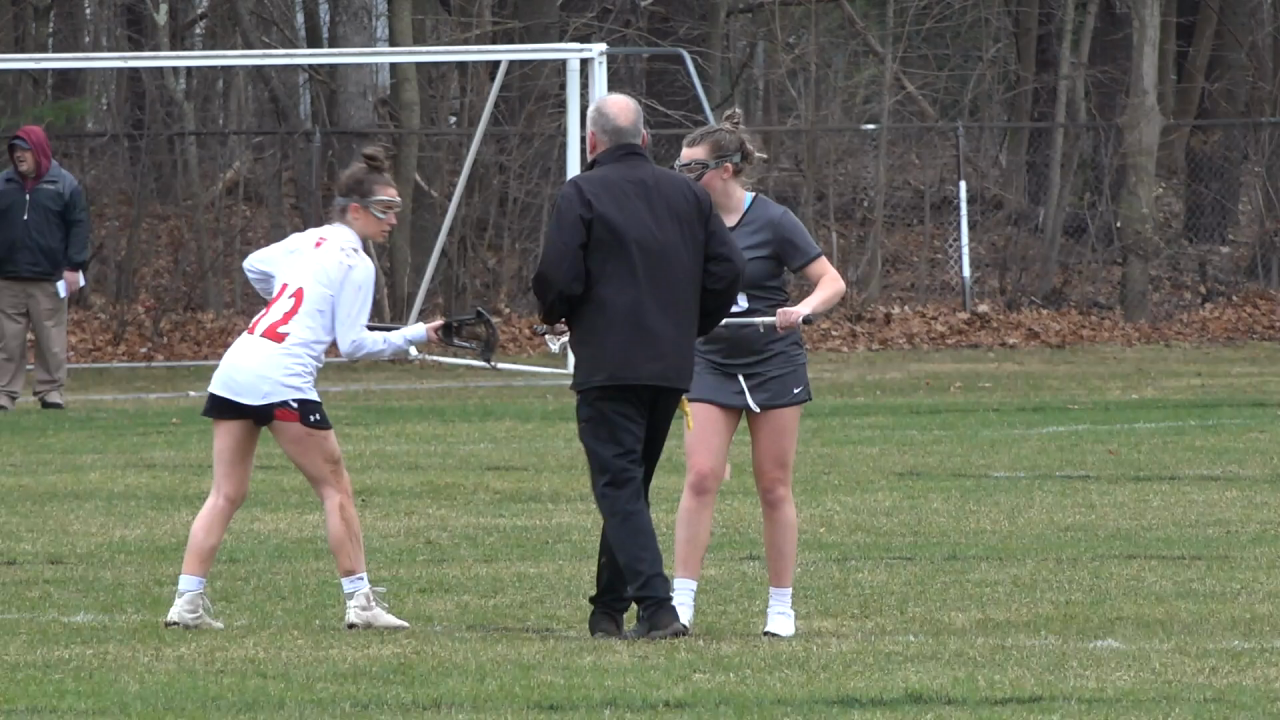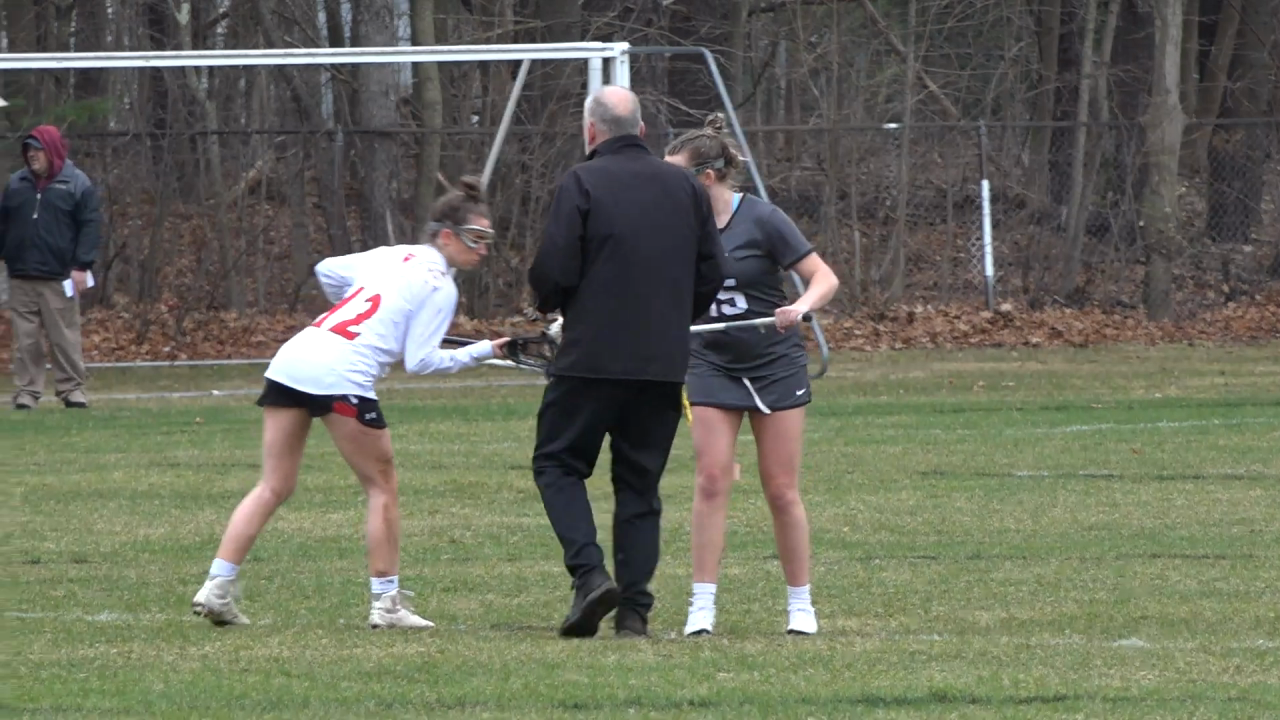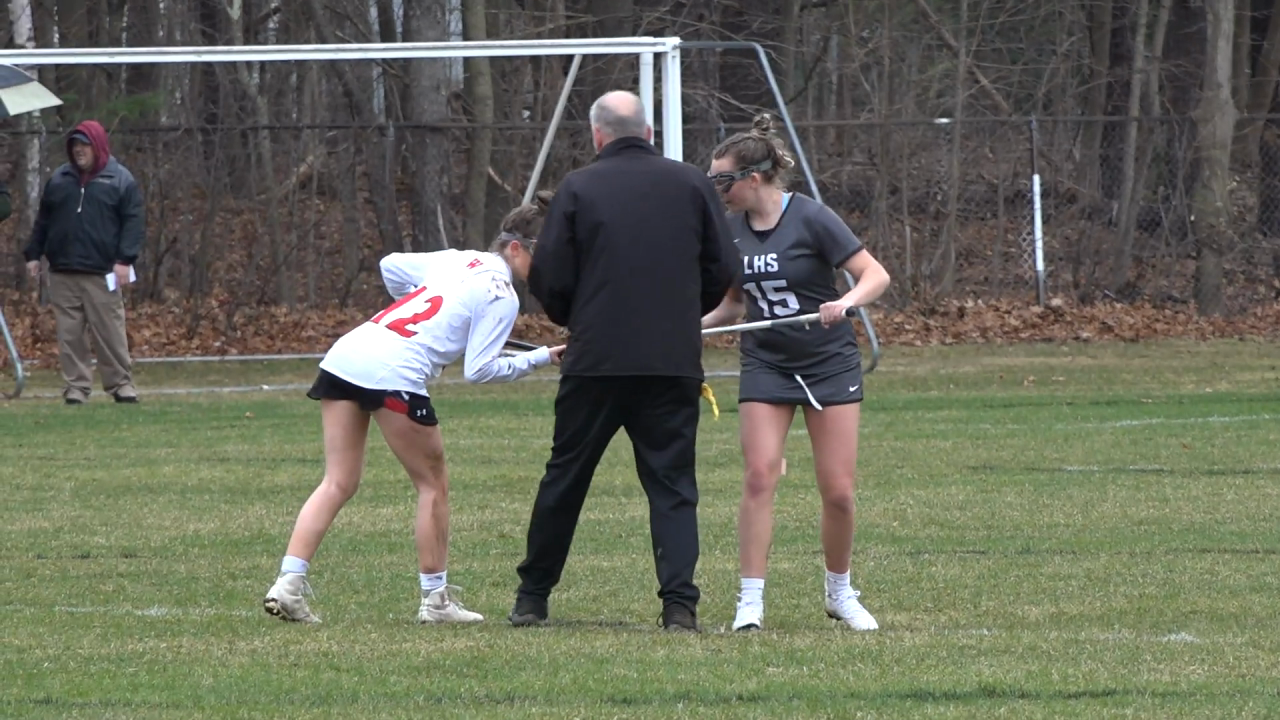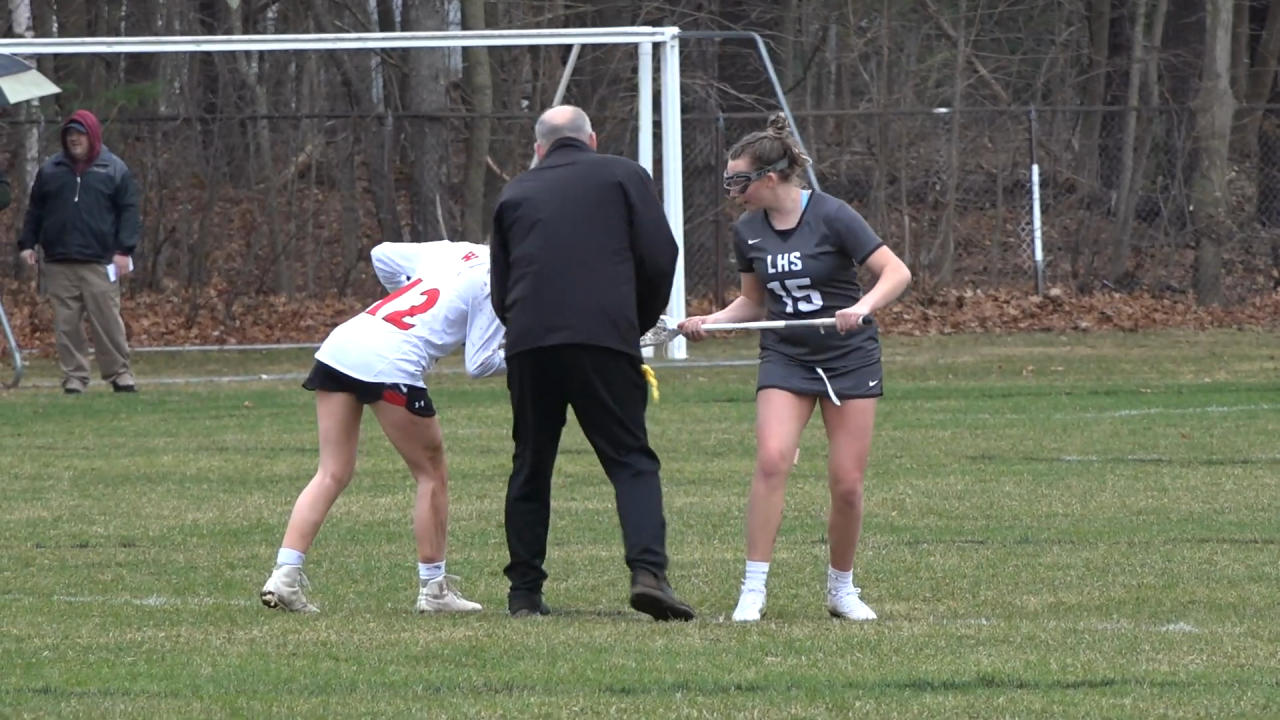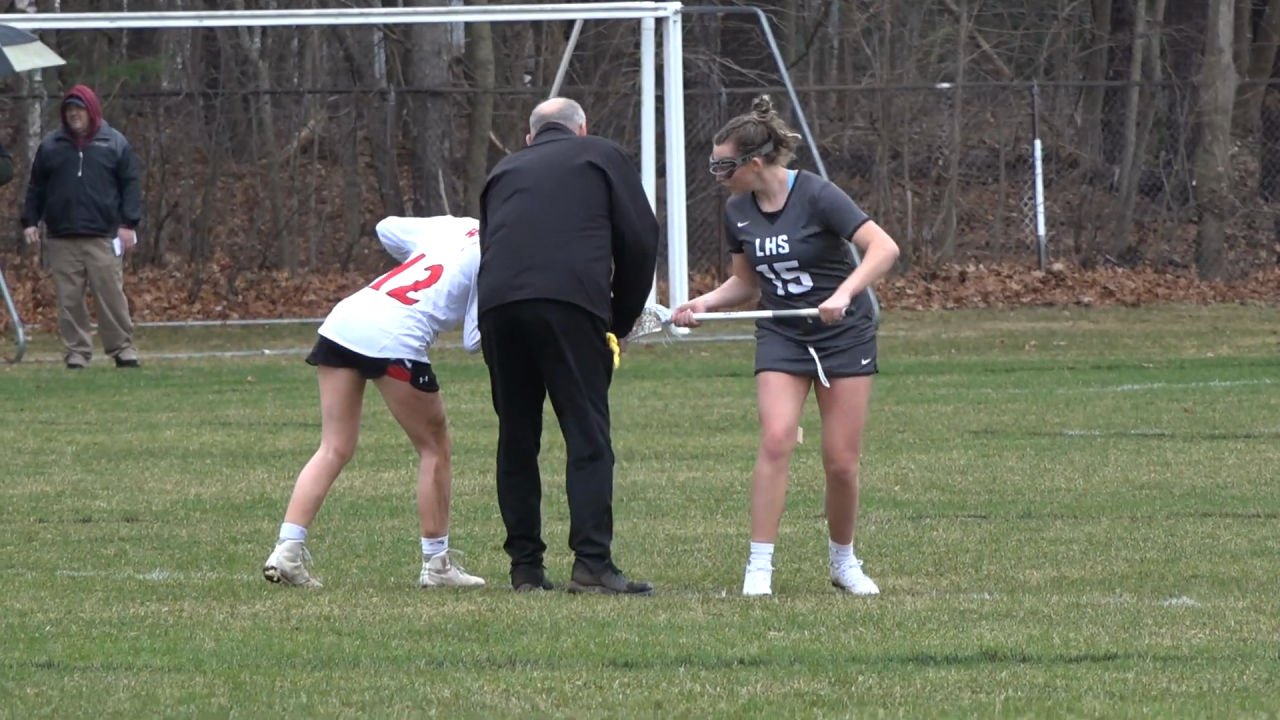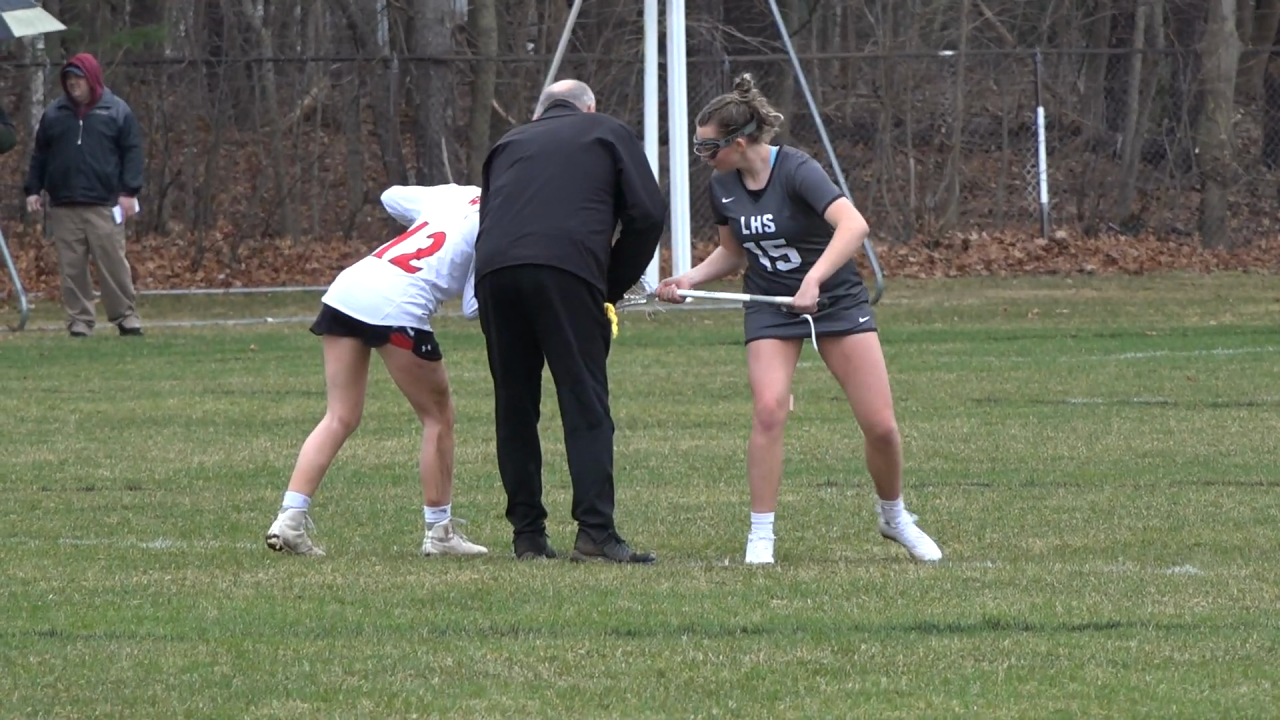
dt=0.3s
person 1, frame 1
left shoulder: (582, 191)
right shoulder: (687, 192)
left elbow: (558, 277)
right elbow: (727, 269)
left wrist: (552, 314)
left hip: (608, 367)
right hip: (669, 368)
left knee: (618, 487)
right knee: (631, 488)
person 1, frame 2
left shoulder: (581, 183)
right shoulder: (685, 186)
left elbow: (554, 270)
right elbow: (710, 274)
left wrist: (547, 302)
left hip: (590, 360)
right hip: (663, 365)
left knee: (557, 465)
right knee: (639, 487)
left ankle: (591, 575)
person 1, frame 3
left shoulder: (577, 189)
right shoulder: (690, 183)
left elbow: (547, 279)
right elbow: (721, 272)
left wrist: (571, 317)
left hip: (594, 362)
right hip: (672, 363)
left knee: (565, 478)
right knee: (673, 486)
left ankle: (532, 596)
person 1, frame 4
left shoulder: (515, 193)
right shoulder: (624, 175)
left elbow: (500, 288)
right elbow: (659, 259)
right wrist: (639, 322)
left hip: (529, 344)
right hip: (605, 337)
left knee: (530, 467)
right knee: (631, 461)
left ankle: (524, 593)
person 1, frame 5
left shoulder: (504, 170)
right shoulder: (604, 155)
right elbow: (639, 242)
right wrist: (623, 319)
left hip: (498, 303)
right hip: (570, 301)
left knee: (517, 437)
right knee: (588, 436)
left ankle: (525, 566)
right ankle: (592, 564)
person 1, frame 6
left shoulder: (509, 143)
right shoulder: (609, 133)
right elbow: (647, 216)
right wrist: (614, 286)
left hip: (495, 272)
right hip: (566, 271)
left knee: (515, 405)
right knee: (585, 404)
left ankle: (527, 534)
right ankle: (595, 534)
person 2, frame 1
left shoulder: (772, 220)
left elbow: (833, 282)
left wrist: (803, 309)
left hip: (774, 364)
right hip: (712, 362)
left knee: (774, 486)
right knee: (701, 478)
left ankle: (780, 607)
right ankle: (681, 600)
person 2, frame 2
left shoulder: (761, 219)
left elbow: (825, 277)
left wrist: (801, 306)
left hip: (775, 363)
right hip: (712, 365)
left knee: (782, 491)
right knee: (710, 482)
left ankle: (800, 605)
right ankle: (702, 606)
person 2, frame 3
left shoulder: (812, 218)
right shoulder: (729, 229)
left elbow: (876, 275)
left wrist: (846, 302)
right wrist: (699, 322)
left hip: (830, 362)
right hip: (766, 363)
left knee: (838, 489)
right knee: (760, 477)
left ankle: (840, 592)
right ankle: (750, 600)
person 2, frame 4
left shoulder: (832, 215)
right shoulder: (747, 230)
left elbow: (897, 273)
left wrist: (862, 306)
right wrist: (710, 321)
left hip: (849, 357)
right hip: (785, 357)
left knee: (848, 483)
right knee: (771, 461)
left ankle: (841, 589)
right ankle: (753, 588)
person 2, frame 5
left shoulder: (817, 193)
right shoulder: (737, 212)
left elbow: (885, 248)
left wrist: (844, 293)
right wrist: (703, 303)
left hip: (844, 335)
right hip: (781, 336)
left knee: (841, 462)
right knee: (775, 442)
left ankle: (842, 560)
right ankle: (759, 565)
person 2, frame 6
left shoulder: (797, 169)
right shoulder: (721, 186)
left elbow: (854, 226)
left wrist: (814, 280)
right wrist: (689, 277)
left hip: (835, 299)
right hip: (771, 304)
left knee: (880, 423)
right knee: (769, 410)
left ankle: (895, 517)
right ankle: (761, 534)
person 3, frame 1
left shoulder: (308, 240)
right shoulder: (357, 264)
left elbow: (253, 265)
right elbow: (354, 344)
right wrist: (415, 334)
left hip: (233, 372)
right hip: (282, 382)
left knee: (226, 495)
right knee: (336, 488)
left ankle: (187, 603)
right ankle: (360, 602)
person 3, frame 2
left shoulder: (391, 255)
right shoulder: (440, 287)
left elbow: (326, 270)
right elbow: (421, 361)
right wrist: (483, 351)
left hip: (292, 359)
right hip: (340, 377)
left knee: (273, 487)
right knee: (383, 486)
left ankle: (217, 588)
right ankle: (387, 604)
person 3, frame 3
left shoulder: (455, 259)
right shoulder: (502, 295)
left elbow: (390, 264)
right elbow: (479, 370)
right wrist: (541, 357)
left hip: (345, 354)
right hip: (394, 371)
left knee: (337, 483)
right knee: (432, 484)
left ankle: (289, 583)
right ankle: (436, 599)
person 3, frame 4
left shoulder: (451, 250)
left elbow: (382, 255)
right elbow: (479, 365)
left hip: (341, 344)
right hip: (390, 365)
left knee: (332, 474)
right knee: (432, 474)
left ankle: (284, 577)
right ankle: (434, 589)
person 3, frame 5
left shoulder: (454, 226)
left elbow: (387, 228)
right elbow: (475, 340)
left hip: (343, 321)
right hip: (393, 338)
left knee: (334, 449)
right knee: (435, 448)
left ankle: (287, 551)
right ankle: (436, 563)
person 3, frame 6
left shoulder: (458, 194)
left elbow: (392, 198)
right elbow: (473, 307)
left hip: (347, 288)
right hip: (396, 307)
left knee: (340, 418)
right knee: (438, 417)
left ankle: (290, 519)
right ankle: (439, 532)
person 4, frame 1
left shoulder: (64, 183)
left elbow: (79, 226)
left wrist: (74, 265)
left hip: (49, 279)
left knee: (51, 340)
left ankle: (51, 390)
person 4, frame 2
left shoulder: (77, 183)
left elbow: (90, 226)
left wrist: (82, 265)
left hip: (59, 278)
left knee: (65, 338)
right knee: (25, 340)
left ankle: (72, 389)
right ankle: (27, 391)
person 4, frame 3
left shoulder: (120, 179)
right shoulder: (59, 178)
left elbow: (133, 221)
right elbow: (43, 220)
left wrist: (125, 259)
right wrist: (33, 253)
left hip: (102, 273)
right hip: (62, 273)
left knee: (109, 332)
right knee: (69, 334)
left ankle: (121, 384)
right ankle: (75, 386)
person 4, frame 4
left shoulder: (114, 168)
right shoulder: (51, 169)
left elbow: (129, 211)
right elbow: (35, 210)
left wrist: (124, 250)
right wrist: (27, 243)
left hip: (100, 262)
right hip: (59, 263)
left knee: (108, 321)
right knee: (66, 324)
left ankle: (120, 373)
right ankle: (74, 377)
person 4, frame 5
left shoulder: (114, 142)
right shoulder: (51, 145)
left elbow: (130, 184)
right elbow: (36, 187)
left wrist: (129, 223)
right wrist: (30, 221)
left hip: (103, 236)
right hip: (62, 239)
left knee: (111, 296)
right knee: (69, 299)
left ankle: (123, 349)
right ankle: (76, 352)
person 4, frame 6
left shoulder: (117, 110)
right shoulder: (54, 112)
left elbow: (132, 152)
right elbow: (40, 155)
left wrist: (129, 191)
right wrist: (33, 189)
left hip: (105, 204)
right hip: (64, 206)
left knee: (114, 263)
right knee: (72, 268)
left ankle: (126, 317)
right ankle: (79, 321)
